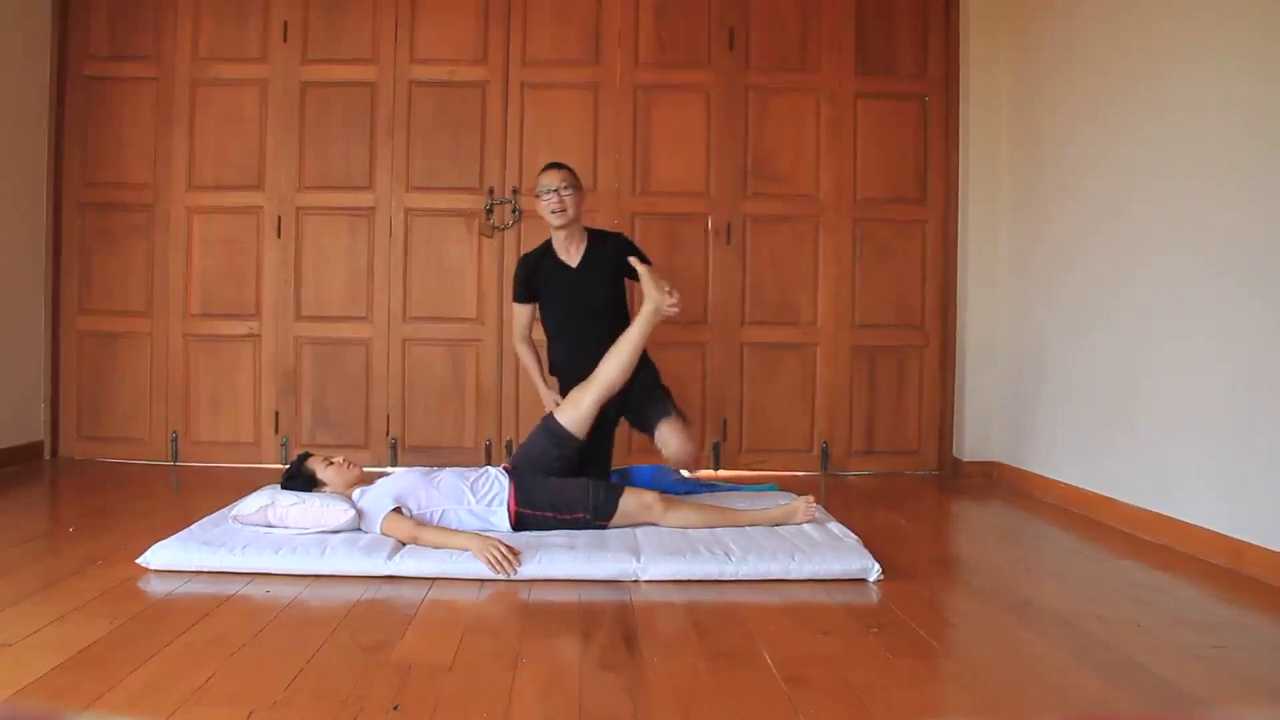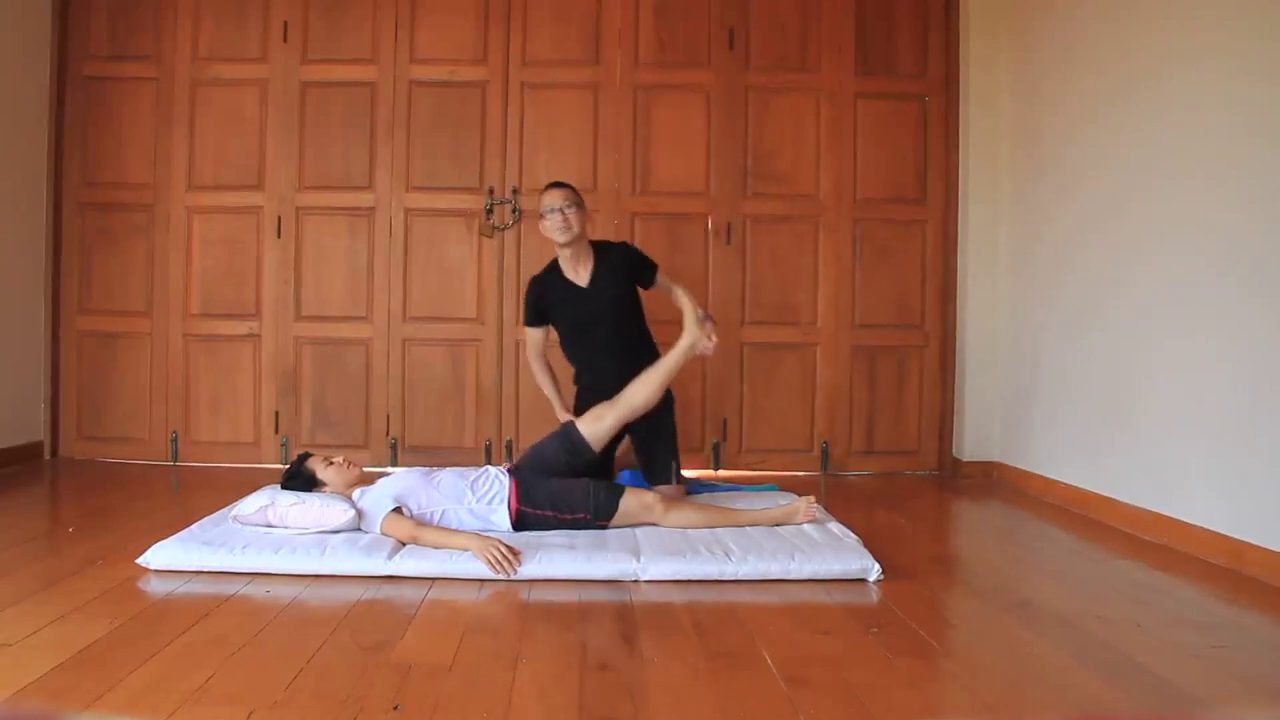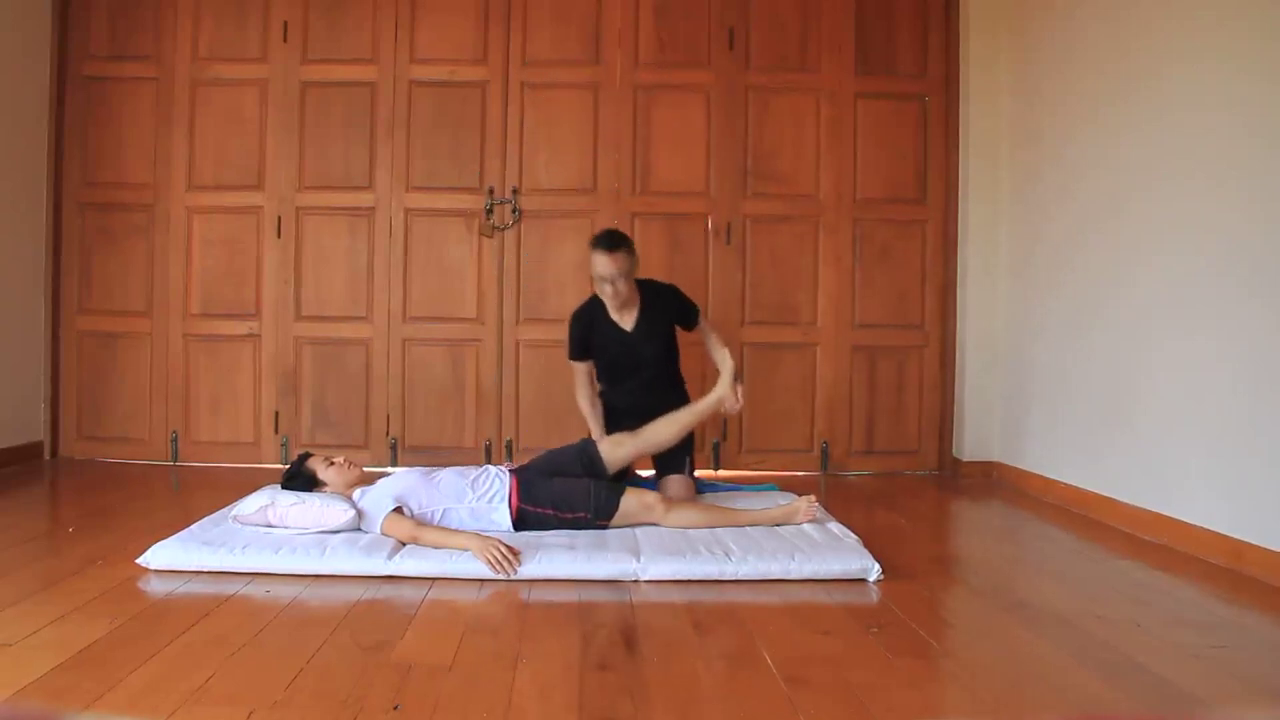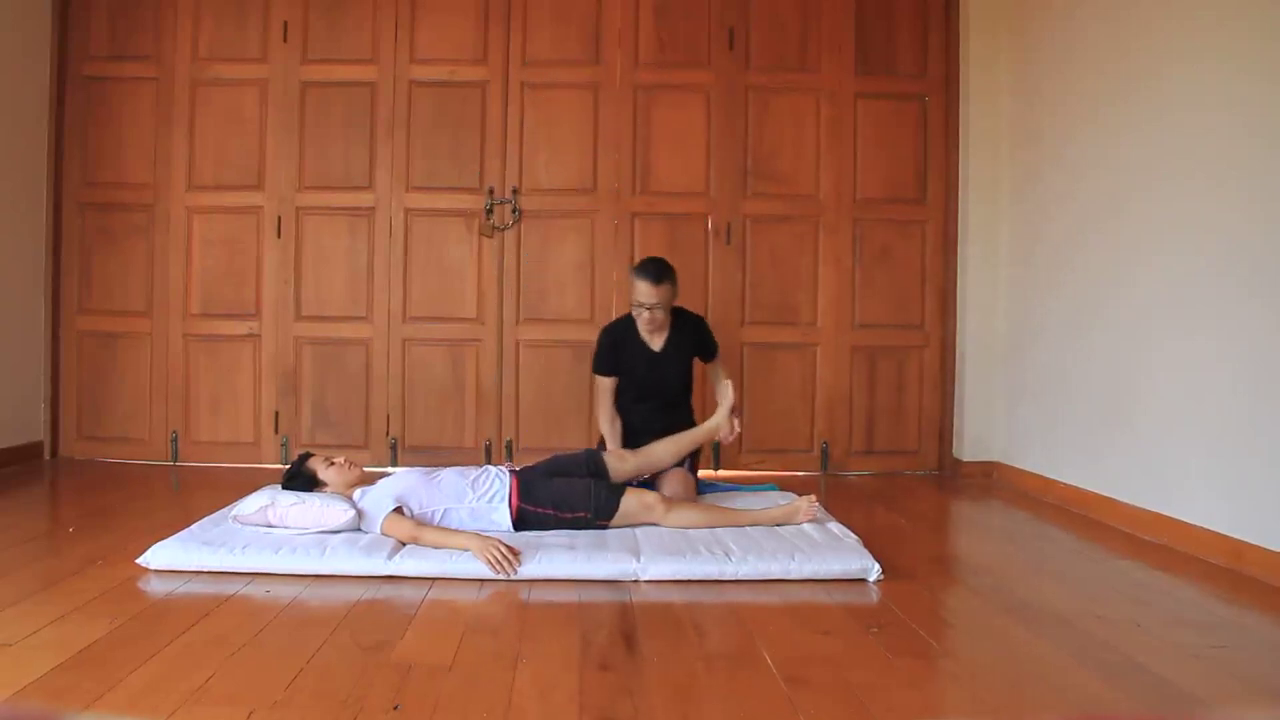
dt=0.3s
person 1, frame 1
left shoulder: (384, 483)
right shoulder: (370, 509)
right elbow: (414, 533)
right wrist: (473, 540)
left hip: (513, 478)
right hip: (517, 508)
left knee: (590, 393)
right knee: (653, 506)
left ankle: (651, 308)
right ankle: (772, 515)
person 1, frame 2
left shoulder: (382, 484)
right shoulder: (369, 507)
right elbow: (414, 532)
right wrist: (473, 540)
left hip: (514, 479)
right hip: (517, 509)
left knee: (611, 412)
right knee: (652, 505)
left ankle: (687, 343)
right ankle: (773, 516)
person 1, frame 3
left shoulder: (383, 482)
right shoulder: (371, 508)
right elbow: (415, 532)
right wrist: (473, 540)
left hip: (516, 479)
right hip: (518, 507)
left knee: (626, 443)
right knee: (652, 506)
left ankle: (718, 395)
right ankle: (774, 516)
person 1, frame 4
left shoulder: (382, 484)
right shoulder: (369, 507)
right elbow: (415, 532)
right wrist: (474, 541)
left hip: (515, 479)
right hip: (517, 509)
left knee: (628, 459)
right knee: (651, 506)
left ankle: (713, 425)
right ankle: (774, 518)
person 2, frame 1
left shoulder: (614, 246)
right shoulder: (532, 266)
right elbow: (521, 336)
right wrist: (544, 390)
left hip: (631, 372)
right hip: (578, 387)
left knee: (680, 450)
person 2, frame 2
left shoulder: (621, 257)
right shoulder: (542, 287)
left elbow: (671, 287)
right elbow: (535, 355)
left wrist: (701, 320)
right wrist: (560, 409)
right hip: (593, 397)
left knee: (669, 497)
left ankle: (638, 464)
right ankle: (618, 465)
person 2, frame 3
left shoulder: (666, 297)
right shoulder: (584, 320)
left elbow: (705, 332)
right elbow: (583, 384)
right wrist: (600, 440)
left hip: (669, 409)
right hip: (616, 414)
left knee: (678, 496)
right ankle: (623, 477)
person 2, frame 4
left shoulder: (693, 327)
right shoulder: (613, 336)
left elbow: (715, 368)
right elbow: (606, 403)
left hip: (676, 431)
right hip: (626, 432)
left knee: (675, 494)
left ankle: (658, 480)
right ankle: (633, 482)
